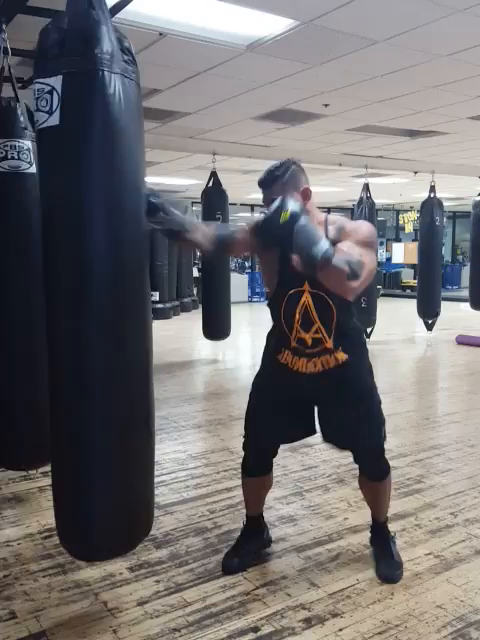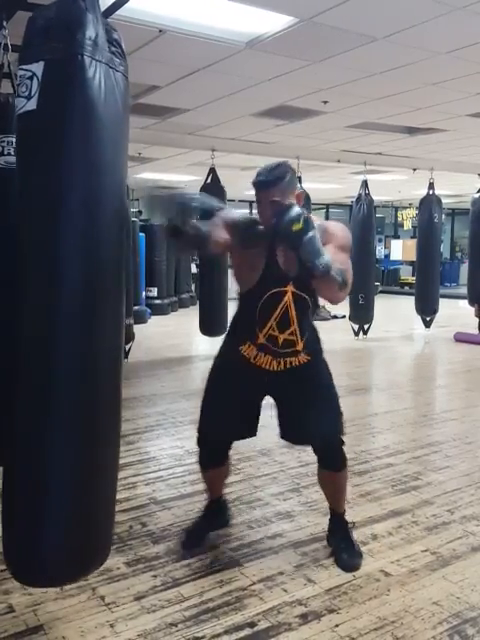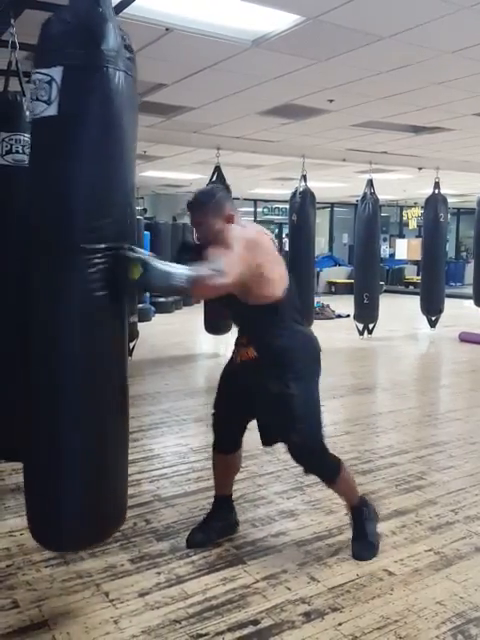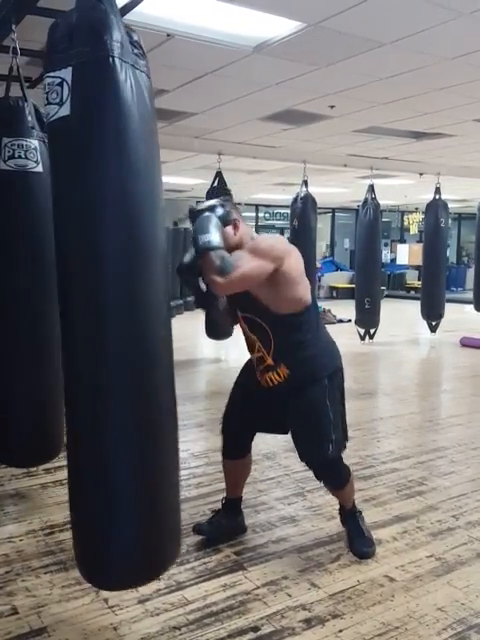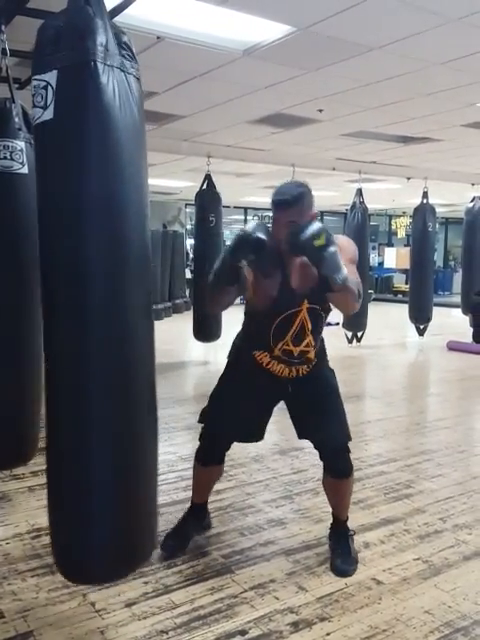
dt=1s
person 1, frame 1
left shoulder: (356, 231)
right shoulder: (265, 231)
left elbow: (349, 281)
right elbow: (211, 240)
left wrist: (302, 228)
right wrist: (172, 219)
left hip: (343, 360)
right hip: (281, 357)
left knee: (370, 452)
right knee: (257, 450)
left ankle: (381, 534)
right ankle: (254, 533)
person 1, frame 2
left shoulder: (332, 234)
left elbow: (337, 293)
left hip: (300, 358)
right hip: (243, 356)
left knee: (330, 446)
right knee: (212, 440)
left ankle: (338, 527)
right ankle: (215, 509)
person 1, frame 3
left shoulder: (241, 239)
right shoulder: (234, 239)
left elbow: (209, 282)
left wrist: (151, 269)
left hip: (288, 355)
right hip: (257, 355)
left knee: (307, 450)
right knee: (226, 429)
left ankle: (361, 510)
right ankle: (223, 513)
person 1, frame 4
left shoulder: (271, 249)
right shoulder: (240, 257)
left elbow: (222, 282)
right elbow: (222, 295)
left wrist: (207, 230)
left hip: (311, 371)
right hip: (265, 368)
left knee: (325, 460)
right knee: (234, 435)
left ankle: (351, 517)
right ankle: (231, 514)
person 1, frame 5
left shoulder: (340, 247)
right shoulder: (254, 247)
left elbow: (351, 305)
right elbow: (215, 302)
left wrist: (326, 258)
right wrist: (235, 257)
left hip: (309, 366)
right hip: (252, 364)
left knee: (336, 452)
right knee: (213, 440)
left ankle: (341, 532)
right ankle: (196, 515)
